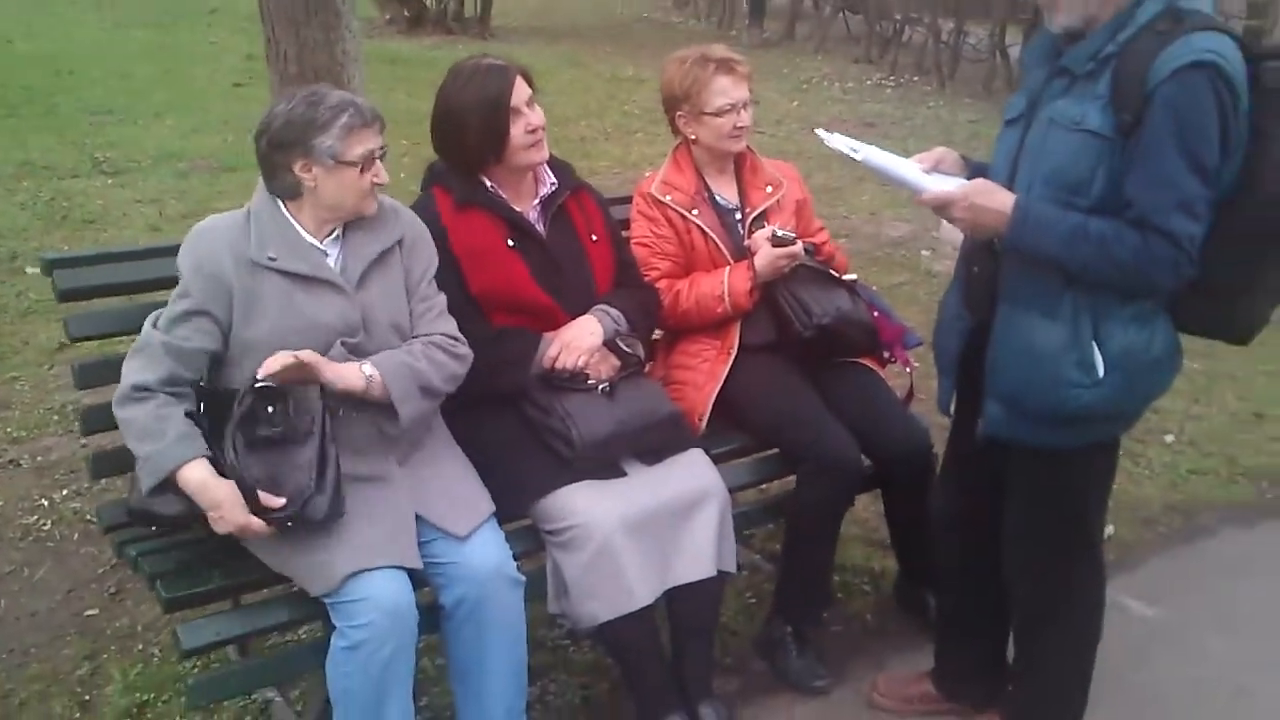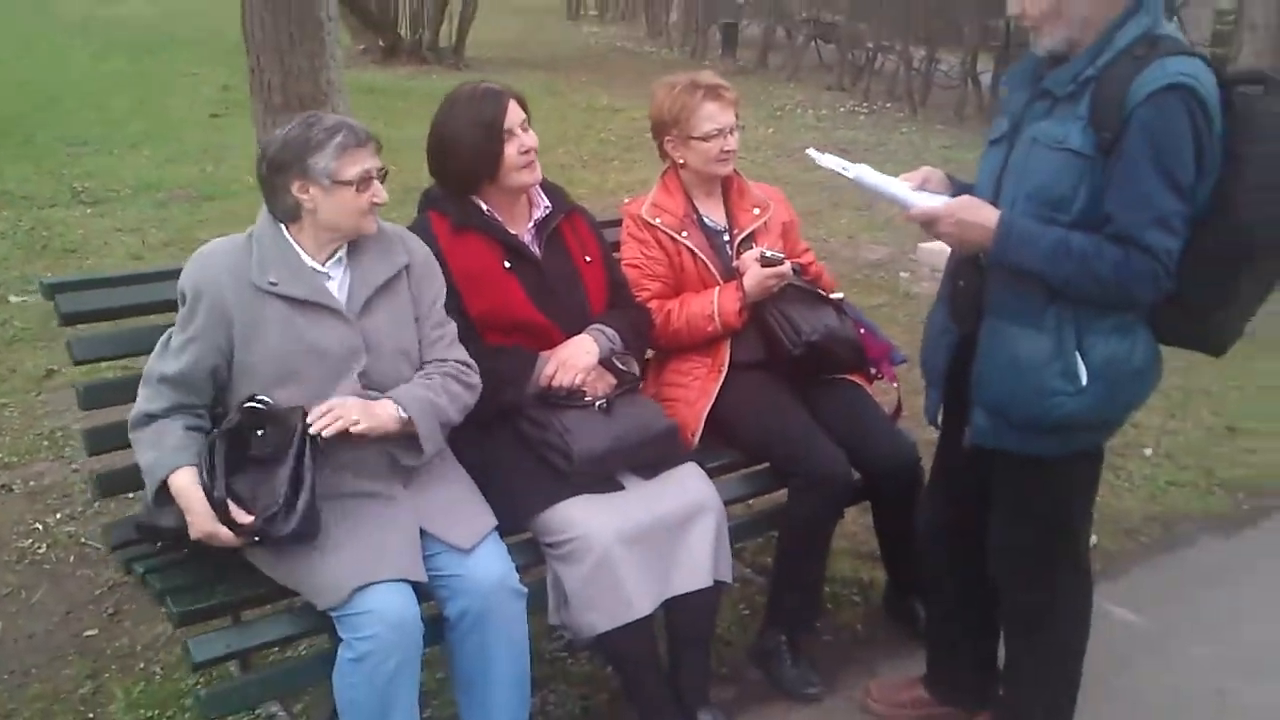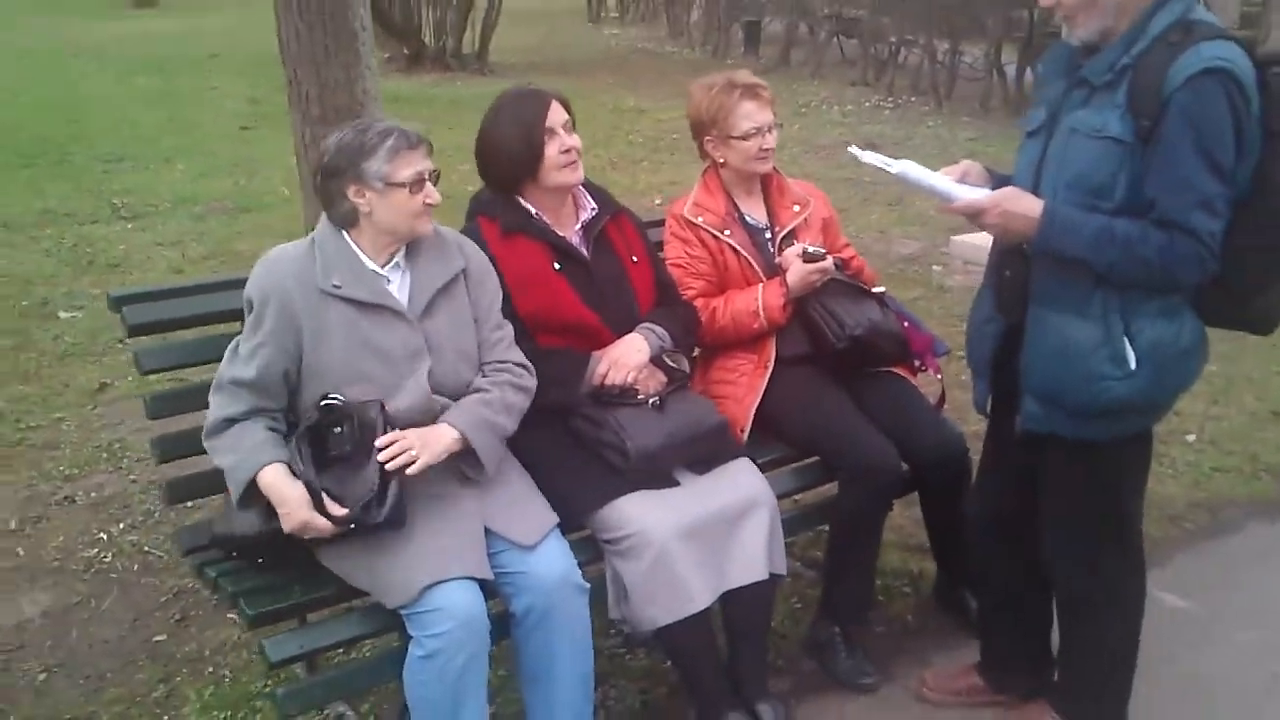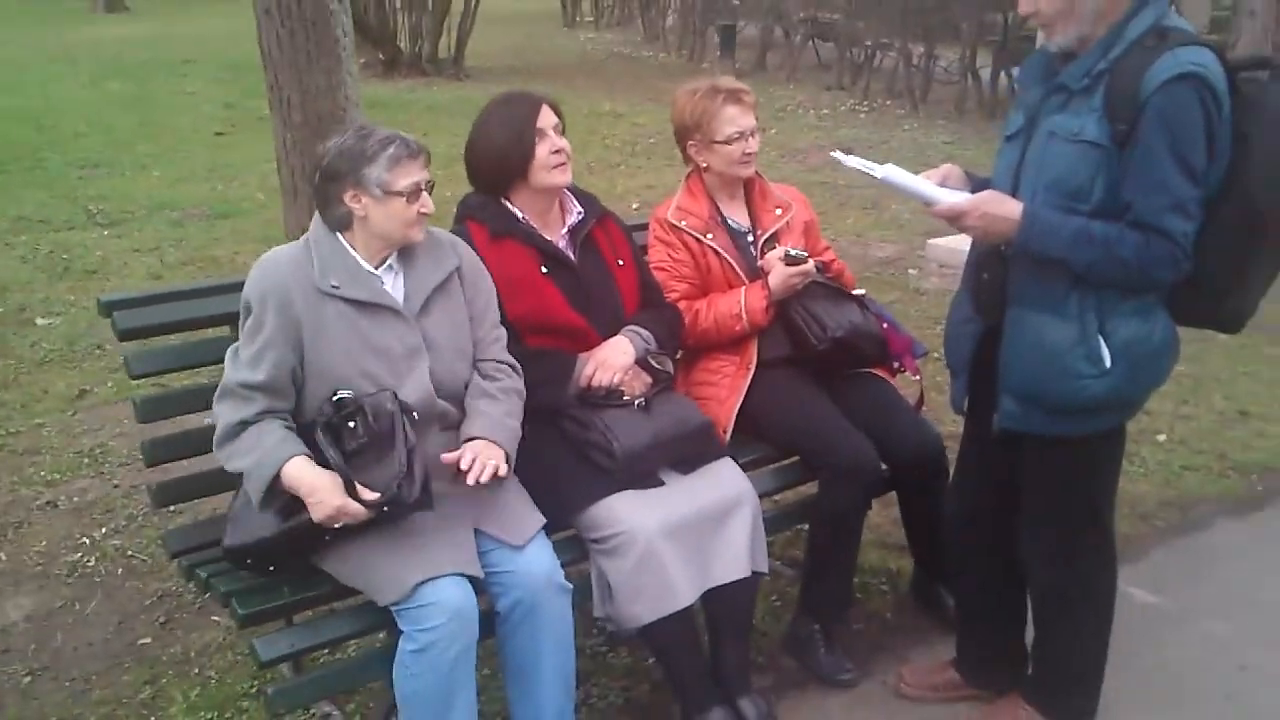
dt=0.2s
person 1, frame 1
left shoulder: (1184, 69)
left elbow: (1164, 254)
left wrist: (1014, 219)
right wrist: (970, 174)
left hip: (1071, 369)
right hip: (995, 344)
left knee: (1049, 558)
right knee: (966, 524)
person 1, frame 2
left shoulder: (1161, 90)
right shoulder: (1046, 71)
left elbow: (1143, 268)
left wrist: (999, 235)
right wrist: (957, 193)
left hip: (1055, 379)
right hip: (983, 356)
left knee: (1035, 564)
right knee: (952, 531)
person 1, frame 3
left shoulder: (1199, 76)
right shoulder: (1079, 60)
left elbow: (1186, 251)
left wrist: (1043, 223)
right wrist: (995, 185)
left hip: (1102, 367)
right hip: (1028, 346)
left knee: (1088, 548)
right knee: (1001, 519)
person 1, frame 4
left shoulder: (1172, 81)
right shoulder: (1057, 66)
left elbow: (1161, 251)
left wrist: (1023, 225)
right wrist: (974, 188)
left hip: (1078, 362)
right hip: (1005, 345)
left knee: (1062, 542)
right knee: (977, 517)
person 2, frame 1
left shoulder: (575, 195)
right shoulder: (436, 219)
left elbow: (641, 293)
left wrist: (600, 322)
right wrist: (550, 351)
left hip: (601, 387)
right hip: (503, 405)
left knee: (700, 487)
right knee: (595, 518)
person 2, frame 2
left shoulder: (567, 217)
right shoulder: (434, 243)
left elbow: (633, 314)
left wrist: (595, 342)
right wrist: (546, 368)
left hip: (596, 402)
right hip: (502, 423)
left knee: (695, 501)
right knee: (594, 531)
person 2, frame 3
left shoulder: (613, 219)
right shoulder: (484, 246)
left elbow: (680, 311)
left wrist: (645, 340)
right wrist: (598, 368)
left hip: (647, 401)
right hip: (555, 423)
left knee: (748, 494)
right knee: (651, 527)
person 2, frame 4
left shoulder: (599, 223)
right shoulder: (472, 249)
left elbow: (665, 313)
left wrist: (631, 342)
right wrist: (585, 370)
left hip: (631, 402)
right hip: (543, 423)
left knee: (731, 492)
right knee: (637, 526)
person 3, frame 1
left shoulder: (781, 179)
right shoulder: (658, 200)
left elbow: (826, 253)
right elbow: (662, 301)
left wrist: (804, 260)
right wrist: (750, 273)
left hip: (804, 334)
right hip: (724, 353)
left knee: (908, 442)
right knee: (835, 457)
left ankle: (921, 581)
right ankle: (789, 626)
person 3, frame 2
left shoulder: (767, 202)
right shoulder: (648, 222)
left elbow: (811, 273)
right elbow: (653, 321)
left wrist: (792, 280)
right wrist: (740, 294)
right hip: (715, 371)
left knee: (895, 456)
right knee: (826, 471)
left ankle: (909, 591)
right ankle: (782, 635)
person 3, frame 3
left shoulder: (807, 198)
right shoulder: (690, 222)
left elbow: (853, 269)
right elbow: (698, 320)
left wrist: (833, 276)
right wrist: (783, 290)
right hip: (760, 367)
left knee: (944, 446)
right knee: (875, 462)
left ankle: (958, 580)
right ankle: (837, 626)
person 3, frame 4
left shoulder: (788, 202)
right shoulder: (674, 225)
left elbow: (834, 272)
right elbow: (682, 322)
left wrist: (813, 277)
right wrist: (765, 292)
right hip: (742, 369)
left knee: (922, 446)
right knee: (854, 461)
left ankle: (936, 577)
right ankle: (815, 623)
person 4, frame 1
left shoulder: (398, 228)
right shoulder: (221, 251)
left elbow: (447, 351)
right elbow: (148, 389)
left wrist: (348, 375)
right wrist: (207, 486)
left hip: (408, 445)
left knee: (489, 573)
right knee: (380, 602)
person 4, frame 2
left shoulder: (402, 253)
right shoulder: (223, 275)
left elbow: (456, 374)
right elbow: (164, 405)
left wrist: (385, 413)
right wrist: (191, 492)
left hip: (411, 463)
right hip: (305, 492)
left knee: (492, 585)
right knee: (385, 614)
person 4, frame 3
left shoulder: (459, 257)
right shoulder: (287, 279)
left elbow: (510, 375)
right elbow: (240, 409)
left wrist: (448, 434)
right wrist: (278, 485)
left hip: (470, 465)
left knee: (555, 581)
right knee: (453, 611)
person 4, frame 4
left shoulder: (451, 257)
right shoulder: (284, 280)
left elbow: (496, 369)
right elbow: (247, 412)
left wrist: (488, 437)
right wrist: (304, 478)
left hip: (460, 465)
left knee: (539, 580)
right knee: (445, 605)
